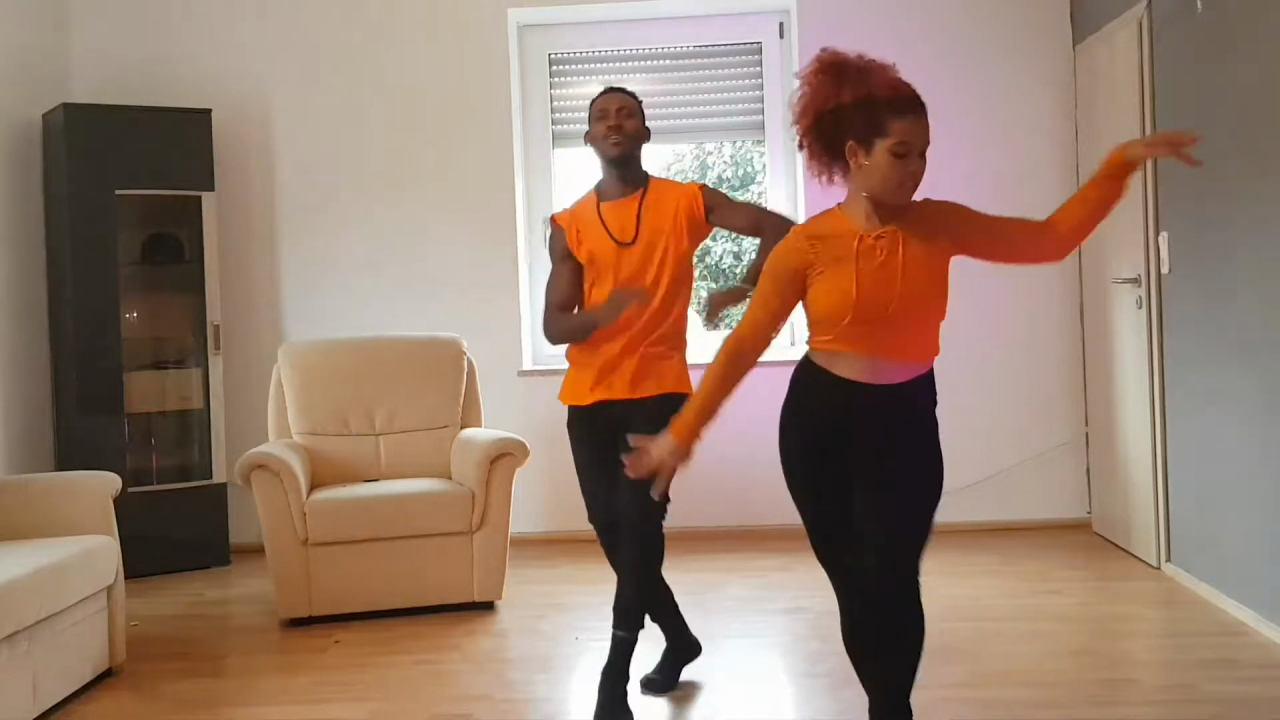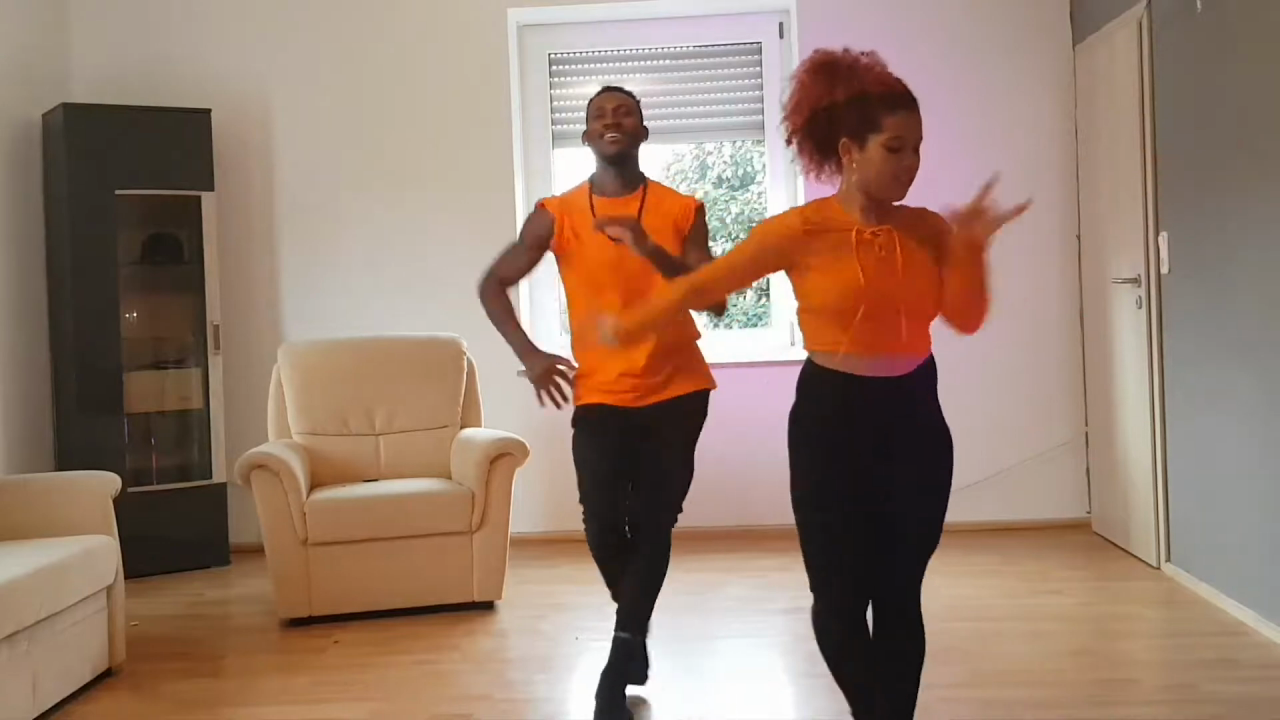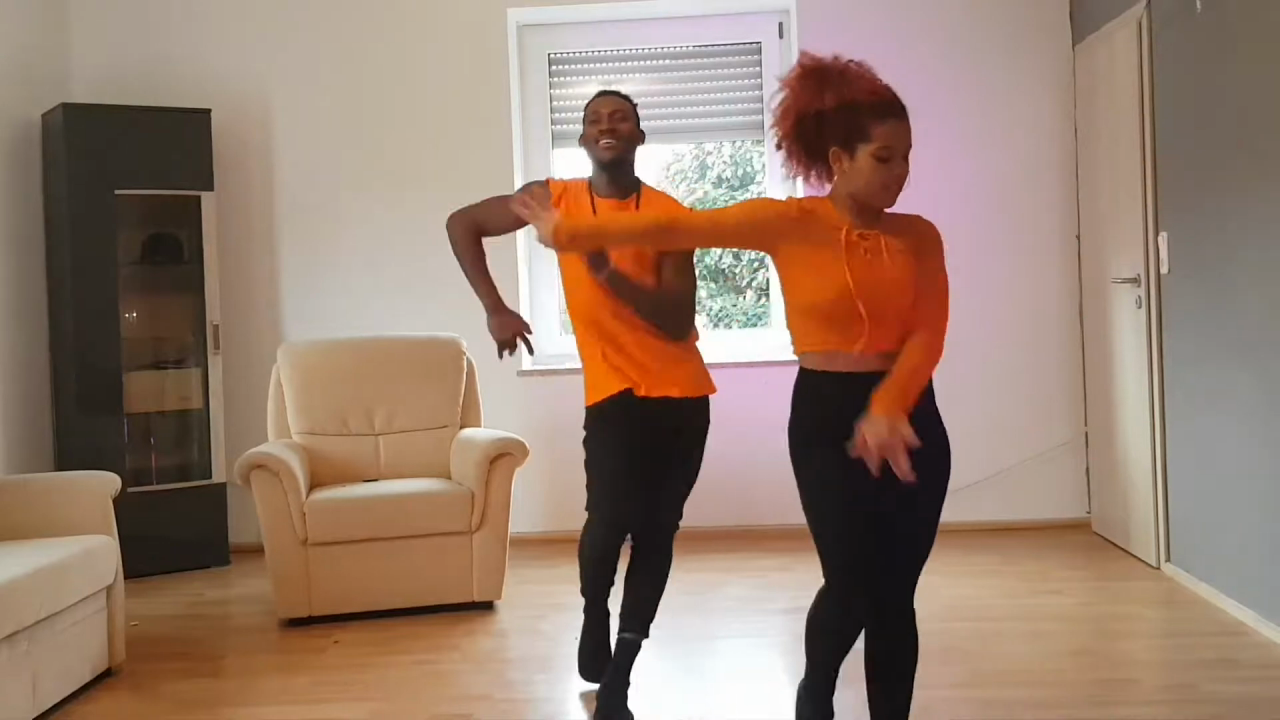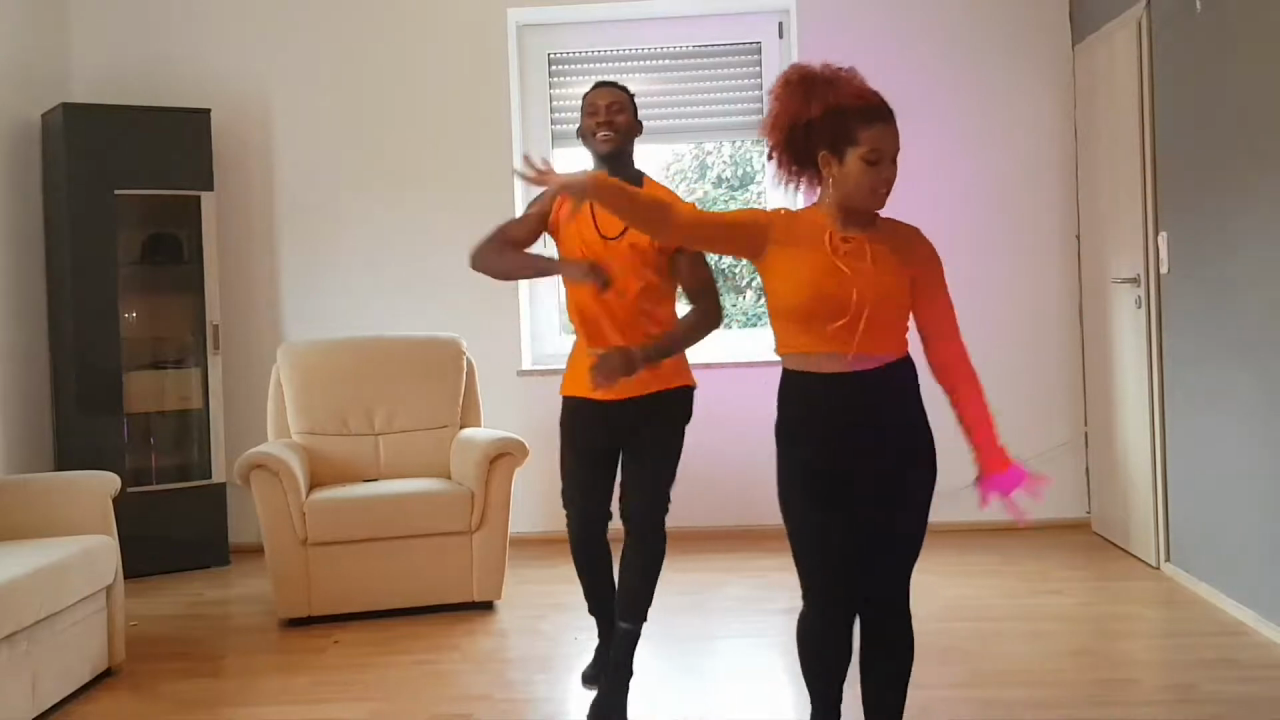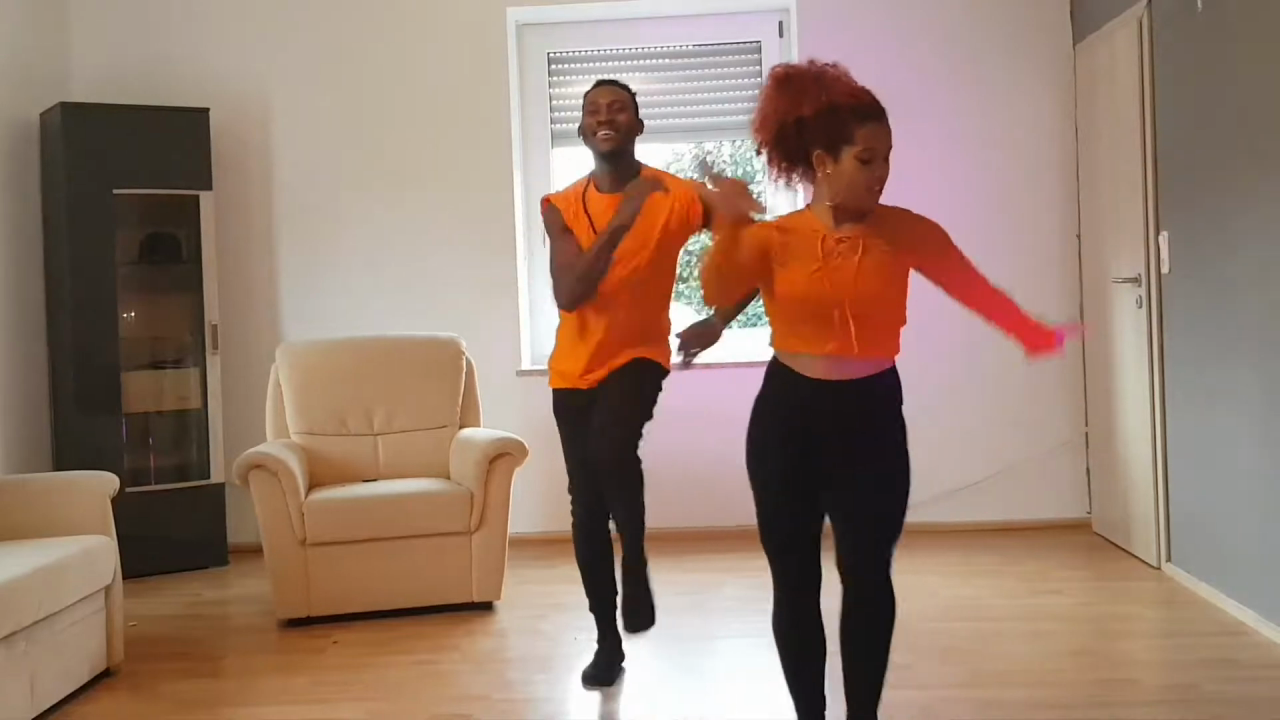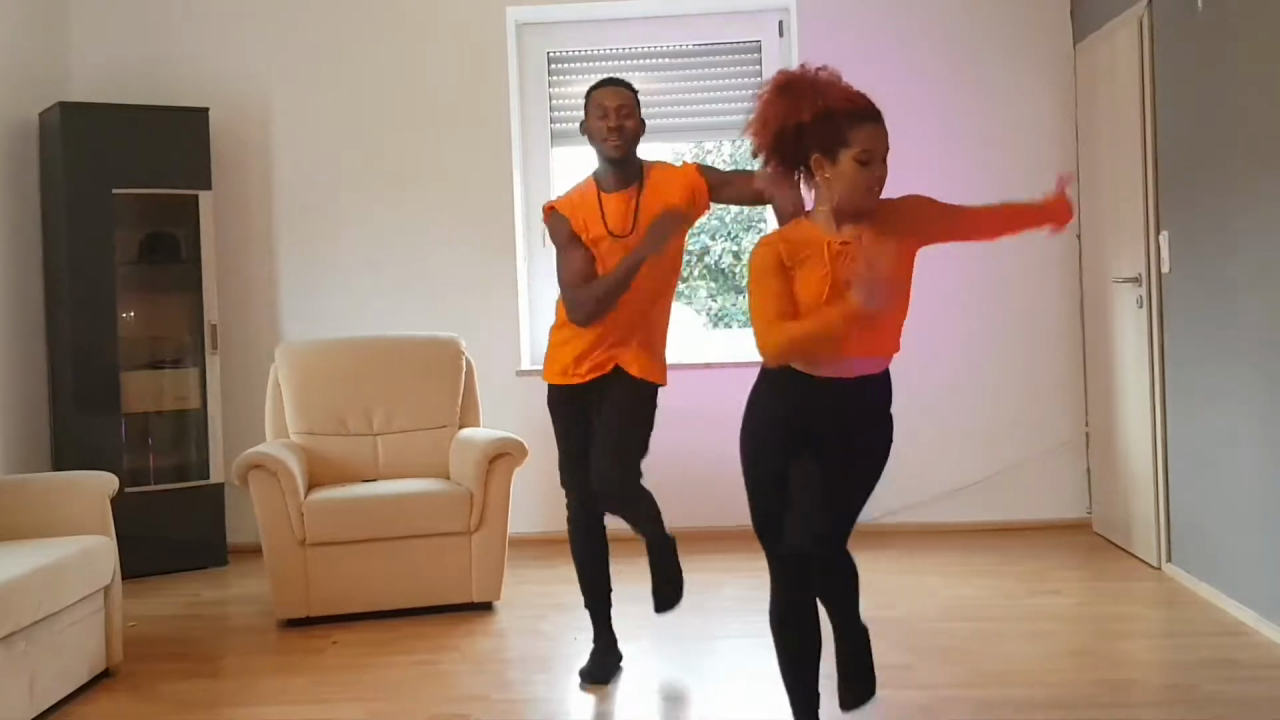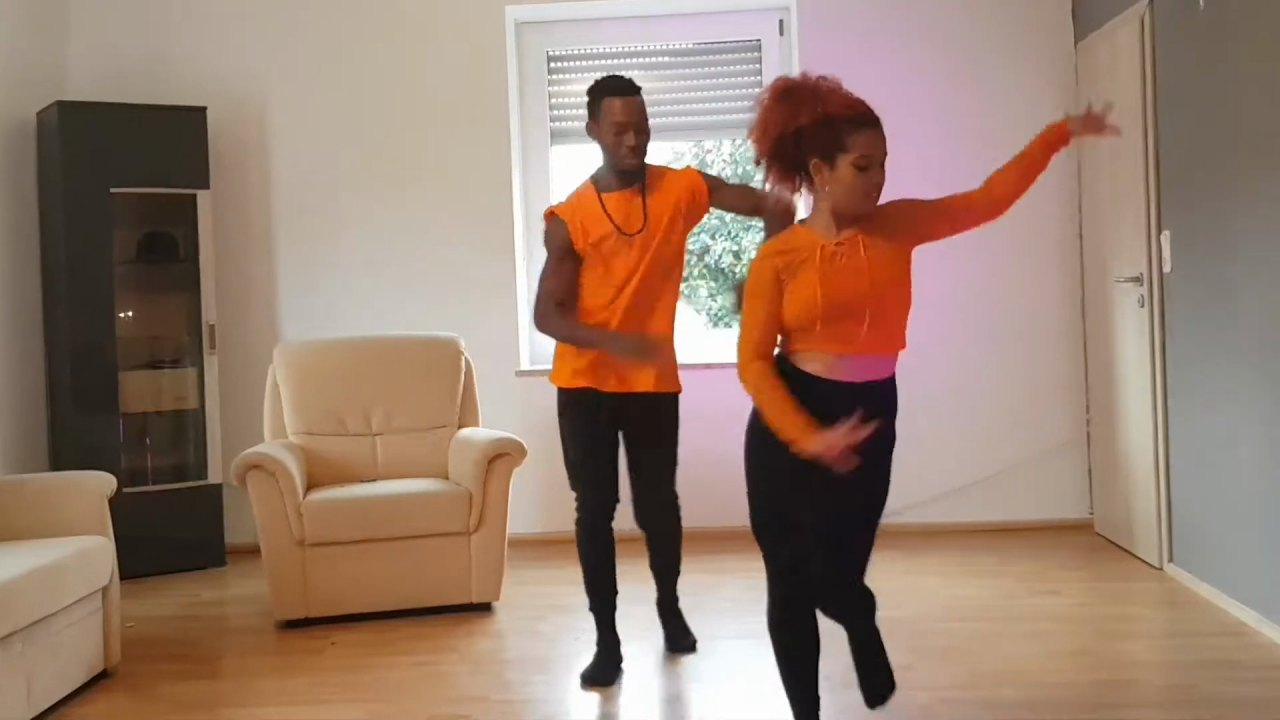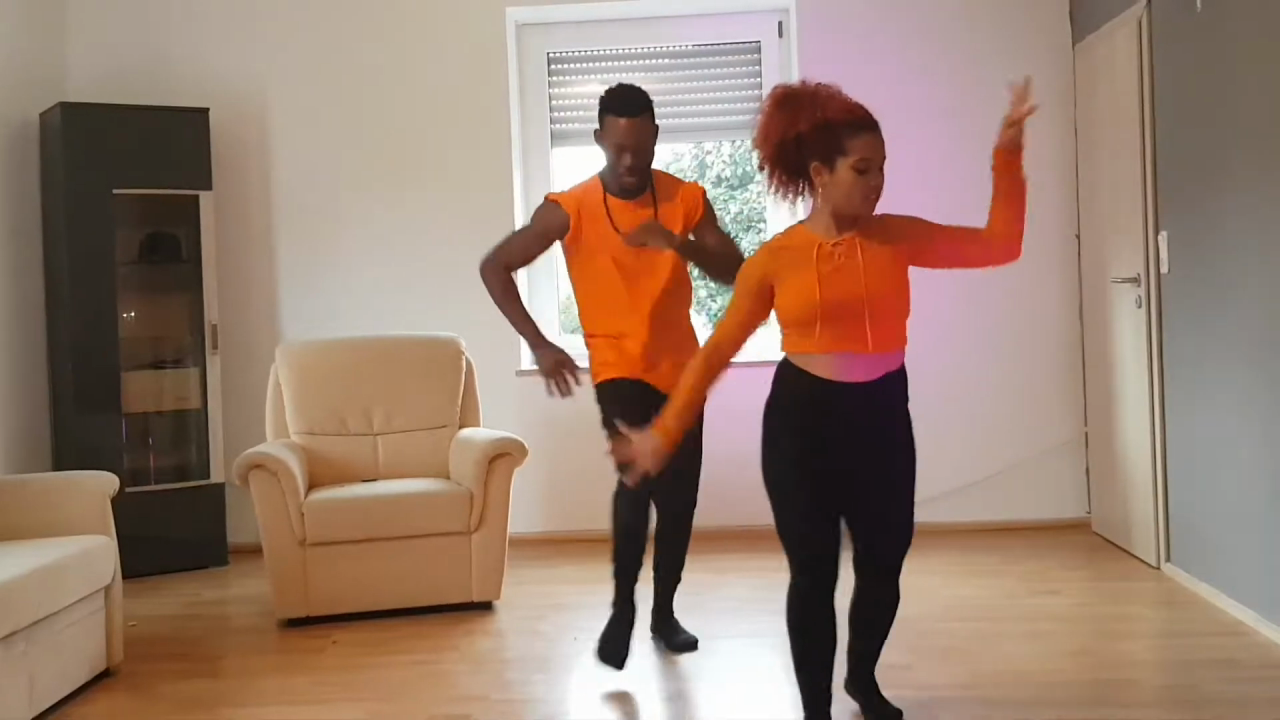
dt=0.1s
person 1, frame 1
left shoulder: (935, 224)
right shoulder: (805, 244)
left elbow: (1048, 243)
right elbow: (743, 344)
left wrist: (1123, 162)
right wrist: (682, 436)
left hip: (903, 419)
right hip: (821, 421)
left knee: (885, 575)
right knee: (858, 588)
person 1, frame 2
left shoulder: (931, 231)
right shoulder: (808, 229)
left elbow: (966, 317)
right elbow: (709, 281)
left wrist: (970, 245)
right wrist: (623, 328)
left hip: (917, 420)
right hip: (829, 425)
left knee: (900, 597)
right knee: (840, 598)
person 1, frame 3
left shoulder: (918, 238)
right shoulder: (785, 225)
left elbow: (927, 345)
right elbow: (681, 227)
left wrist: (890, 413)
right wrist: (578, 230)
left hip: (905, 419)
right hip: (822, 419)
left knee: (893, 596)
right knee: (852, 590)
person 1, frame 4
left shoulder: (909, 246)
right shoulder: (774, 234)
left elbow: (949, 355)
right elbow: (673, 222)
left wrist: (990, 457)
right wrist: (593, 186)
left hip: (894, 419)
right hip: (811, 424)
left knee: (886, 600)
right knee: (829, 597)
person 1, frame 5
left shoulder: (902, 230)
right shoulder: (769, 240)
left elbow: (973, 287)
right elbow: (718, 293)
left wrist: (1034, 334)
right wrist: (728, 228)
left hip: (871, 417)
right hip: (787, 418)
left knee: (869, 577)
right knee: (795, 584)
person 1, frame 6
left shoulder: (902, 220)
right shoulder: (775, 250)
left elbow: (979, 220)
right elbow: (774, 345)
left wrist: (1051, 210)
right wrist: (855, 307)
left hip: (861, 415)
right hip: (784, 415)
left knee: (810, 542)
right knee: (789, 578)
left ankle: (850, 633)
person 1, frame 7
left shoulder: (900, 228)
right shoulder: (775, 260)
left elbow: (988, 198)
right elbow: (753, 367)
left wrist: (1056, 136)
right wrist: (811, 439)
left hip: (866, 420)
right hip: (786, 429)
left knee: (830, 575)
right knee: (788, 584)
left ankle: (862, 626)
person 1, frame 8
left shoulder: (900, 237)
right shoulder: (778, 257)
left elbow: (1002, 247)
right elbow: (718, 348)
left wrist: (1007, 156)
right wrist: (662, 432)
left hip: (885, 420)
right hip: (806, 423)
left knee: (882, 574)
right knee: (814, 577)
person 2, frame 1
left shoulder: (693, 200)
right shoulder: (567, 226)
left elbow: (781, 230)
right elbow: (556, 328)
left wrist: (740, 291)
right wrist: (604, 311)
left hip: (656, 389)
right hip: (592, 397)
left knee: (632, 513)
right knee: (614, 531)
left ankle: (615, 665)
right ankle: (677, 637)
person 2, frame 2
left shoulder: (682, 210)
right shoulder: (555, 213)
left elbow: (717, 301)
right elbow: (492, 287)
left wrist: (652, 251)
right wrist: (528, 353)
left hip: (679, 389)
right hip: (604, 394)
left knee: (655, 521)
right knee: (606, 522)
left ankle: (624, 649)
right ankle: (630, 641)
person 2, frame 3
left shoulder: (672, 219)
right shoulder: (557, 198)
left elbow: (677, 326)
right elbow: (461, 225)
left wrist: (609, 273)
right wrist: (495, 307)
left hip: (679, 392)
right hip: (613, 390)
left knee: (656, 531)
right knee: (609, 518)
right ankle: (595, 619)
person 2, frame 4
left shoulder: (675, 212)
right shoulder: (558, 201)
left elbow: (709, 310)
right elbow: (485, 257)
left wrist: (639, 356)
right wrist: (559, 264)
left hip: (661, 383)
right hip: (588, 386)
left knee: (643, 514)
right knee: (584, 519)
left ankle: (622, 661)
right ankle: (607, 632)
person 2, frame 5
left shoulder: (677, 194)
right shoulder: (558, 208)
right elbow: (571, 294)
left wrist: (717, 319)
right wrist: (623, 224)
left hip: (638, 359)
right hip: (574, 371)
left knee: (610, 449)
right knee: (587, 502)
left ankle: (634, 562)
right ankle: (606, 641)
person 2, frame 6
left shoulder: (682, 183)
right shoulder: (564, 212)
left elbow: (771, 185)
right elbow: (583, 309)
right wrist: (643, 249)
left hip: (634, 365)
right hip: (571, 371)
left knee: (612, 481)
right knee: (582, 505)
left ankle: (659, 542)
right ankle: (604, 641)
person 2, frame 7
left shoulder: (682, 185)
right shoulder: (566, 218)
left elbow: (772, 206)
right elbow: (549, 316)
left wrist: (782, 218)
right wrist: (619, 341)
left hip: (654, 377)
right hip: (585, 379)
left knee: (655, 507)
right knee: (593, 508)
left ankle: (670, 604)
right ankle: (606, 641)
person 2, frame 8
left shoulder: (689, 199)
right shoulder: (568, 207)
left elbow: (731, 272)
right elbow: (494, 268)
left wrist: (676, 243)
right wrist: (539, 343)
left hip: (683, 369)
right hip: (622, 370)
left knee: (680, 497)
right knee: (638, 482)
left ankle: (662, 614)
right ankle: (623, 608)
